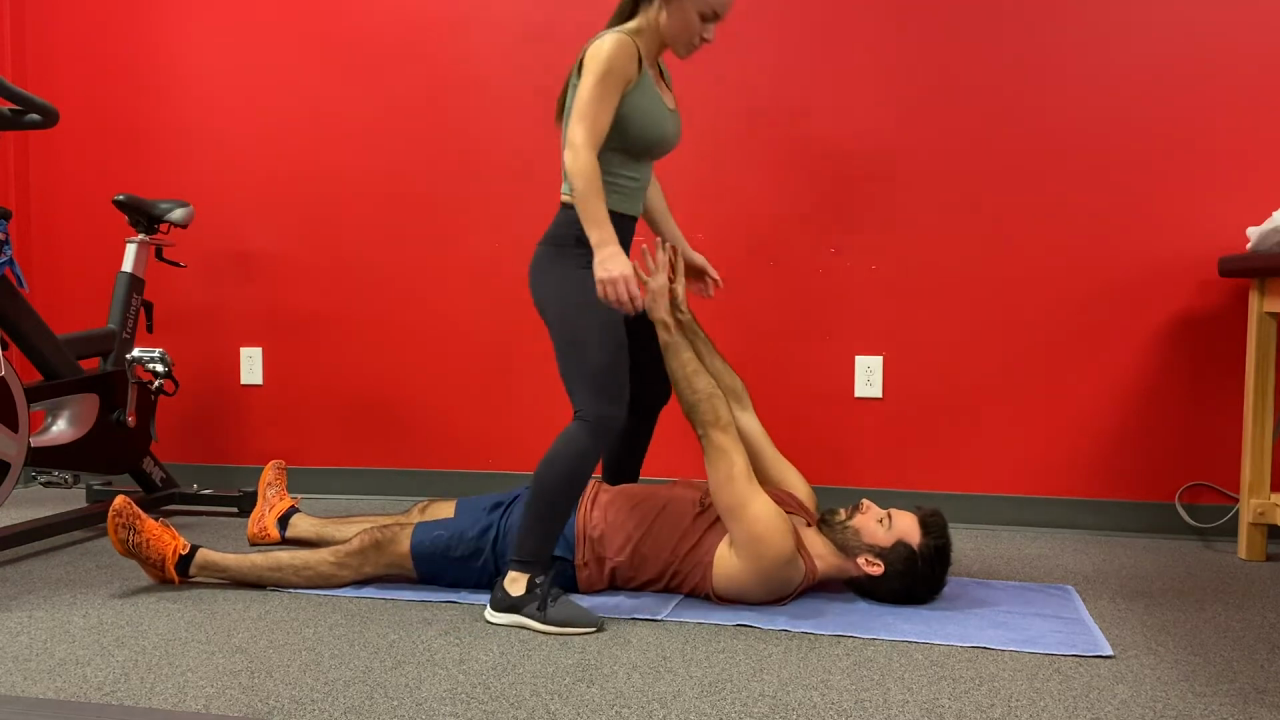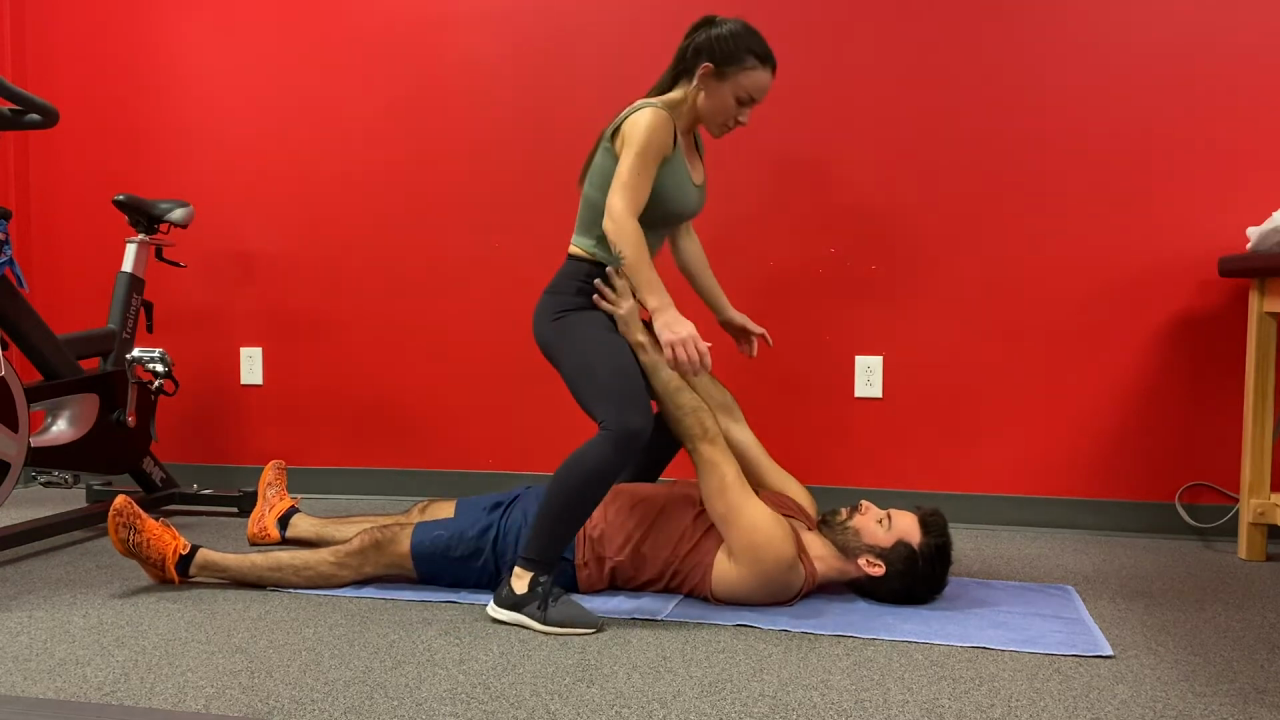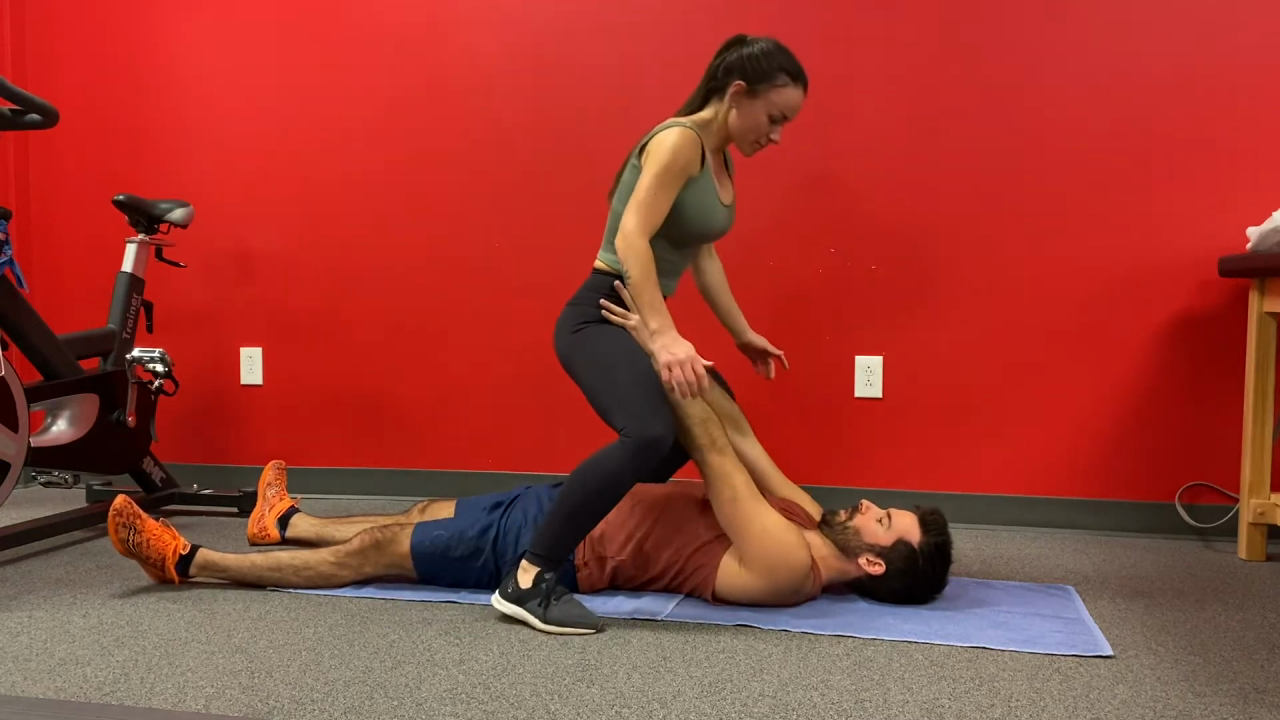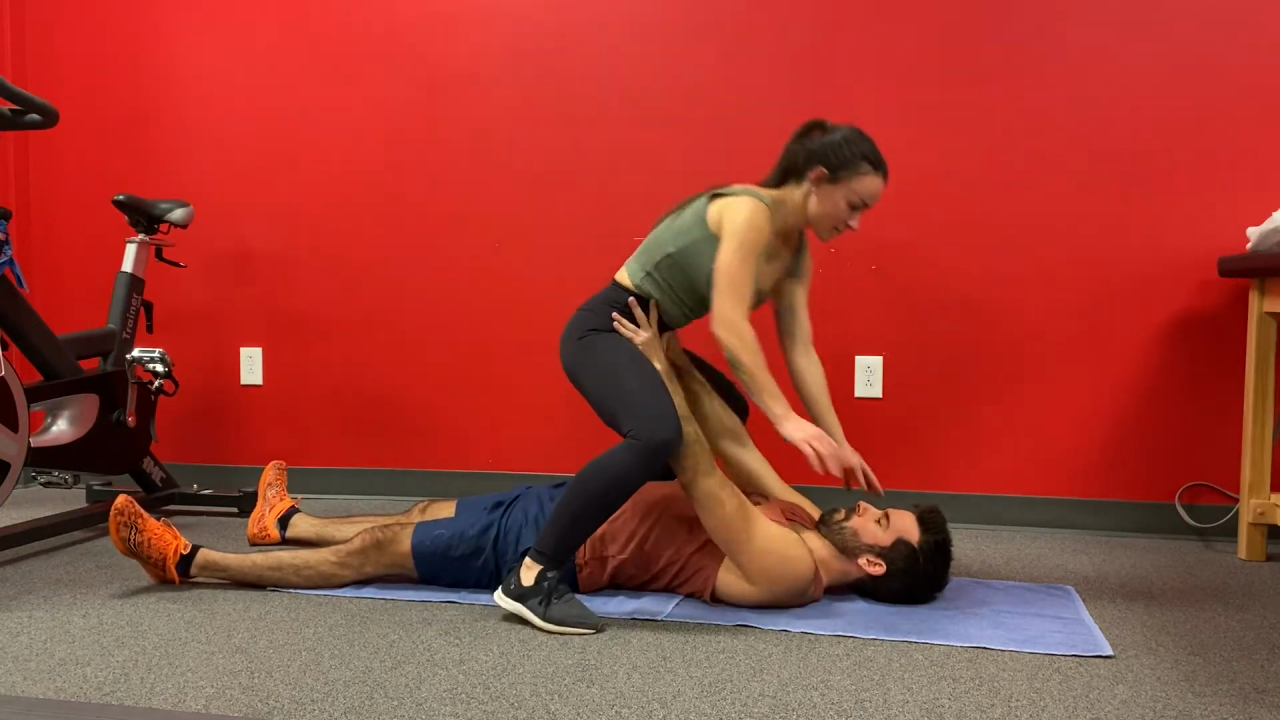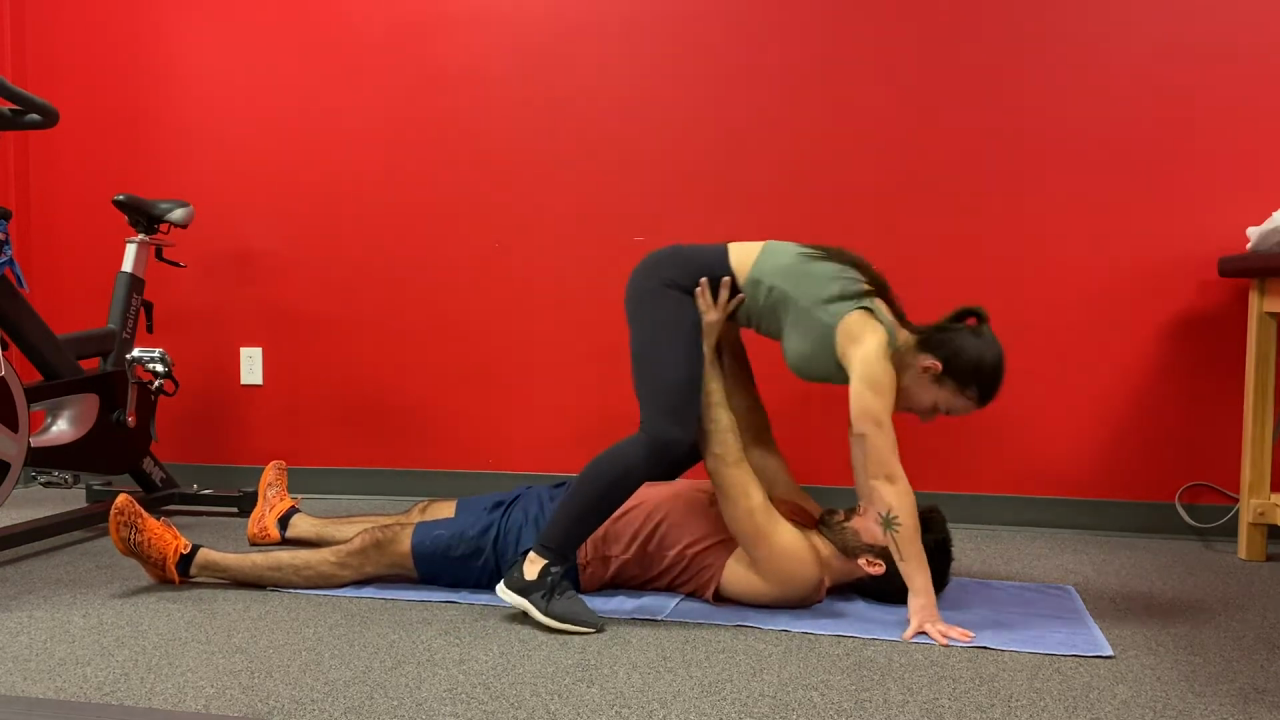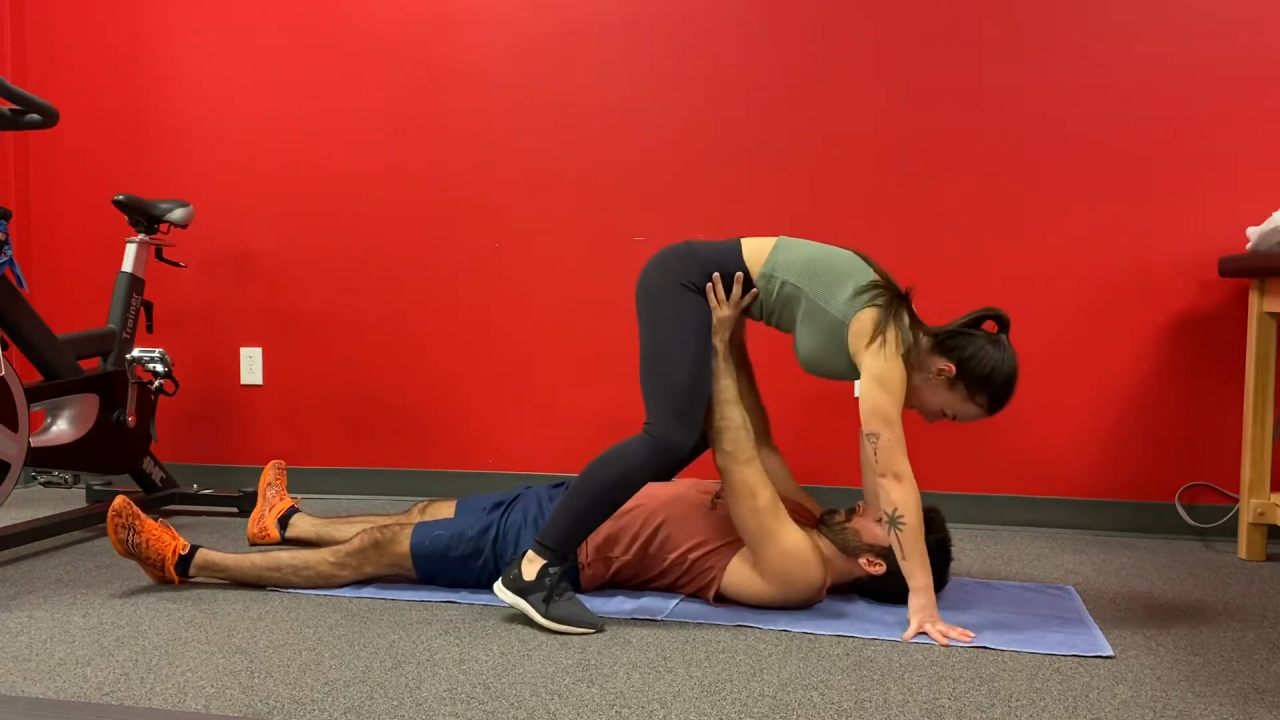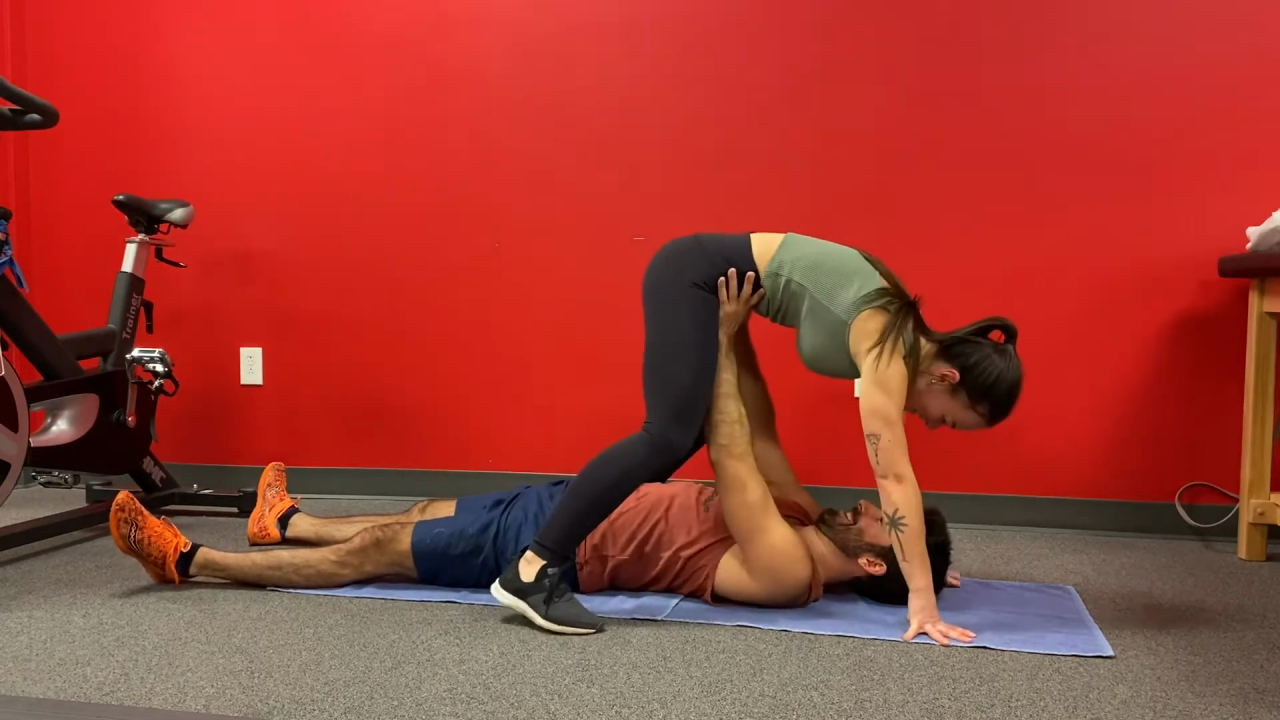
dt=0.4s
person 1, frame 1
left shoulder: (775, 560)
right shoulder: (800, 512)
left elbow: (716, 430)
right elbow: (740, 414)
left wrist: (662, 323)
right wrist: (681, 318)
left hip: (563, 547)
right hip: (581, 505)
left knee: (377, 554)
right knee: (420, 517)
left ankle: (189, 561)
right ankle: (284, 522)
person 1, frame 2
left shoulder: (774, 562)
right shoulder: (799, 515)
left elbow: (704, 442)
right elbow: (728, 425)
left wrist: (638, 341)
right wrist: (658, 329)
left hip: (562, 546)
left knee: (377, 552)
right knee: (423, 513)
left ankle: (189, 560)
right ankle: (284, 521)
person 1, frame 3
left shoulder: (791, 567)
right shoulder: (805, 520)
left elbow: (716, 456)
right elbow: (733, 437)
left wrist: (659, 349)
left hip: (562, 548)
left knee: (379, 551)
right knee: (421, 515)
left ankle: (187, 561)
right ankle: (285, 522)
person 1, frame 4
left shoulder: (789, 570)
right shoulder: (803, 522)
left elbow: (703, 484)
right elbow: (733, 450)
left wrist: (656, 369)
right wrist: (672, 354)
left hip: (562, 549)
left knee: (378, 553)
right knee: (422, 516)
left ankle: (188, 562)
right ankle: (285, 522)
person 1, frame 5
left shoulder: (796, 573)
right shoulder: (806, 523)
left elbow: (727, 473)
right elbow: (751, 453)
left wrist: (702, 354)
right wrist: (721, 345)
left knee: (378, 554)
right knee: (422, 515)
left ankle: (188, 559)
right ankle: (284, 522)
person 1, frame 6
left shoulder: (797, 573)
right shoulder: (805, 523)
left elbow: (738, 468)
right elbow: (752, 453)
left wrist: (717, 346)
right wrist: (732, 341)
right hip: (577, 503)
left knee: (378, 554)
right knee: (422, 515)
left ankle: (187, 560)
right ankle: (284, 523)
person 1, frame 7
left shoulder: (788, 570)
right shoulder: (801, 522)
left elbow: (731, 462)
right elbow: (752, 446)
left wrist: (720, 341)
right wrist: (738, 335)
left hip: (563, 547)
left knee: (378, 551)
right knee: (422, 514)
left ankle: (189, 558)
right ankle: (285, 522)
person 2, frame 1
left shoulder: (654, 71)
right shoulder: (617, 51)
right elbow: (578, 150)
left wrist: (682, 251)
right wrist: (608, 249)
left hip: (603, 253)
right hip: (573, 255)
left knee: (651, 385)
right knee: (601, 413)
right ankle: (516, 586)
person 2, frame 2
left shoulder: (688, 137)
right shoulder: (651, 121)
left elbow: (680, 234)
right elbow: (620, 220)
left wrist: (725, 312)
right wrist: (664, 313)
right hip: (577, 301)
right knee: (627, 426)
right ankle: (522, 586)
person 2, frame 3
left shoulder: (718, 156)
right shoulder: (680, 141)
left elbow: (702, 254)
right elbow: (631, 238)
left wrist: (743, 334)
right wrist: (665, 335)
left hip: (634, 320)
right hip: (599, 316)
right knee: (650, 434)
right ankle: (528, 580)
person 2, frame 4
left shoulder: (794, 247)
right shoulder: (753, 212)
left elbow: (801, 350)
right elbow: (729, 326)
left wrist: (838, 442)
right wrist: (783, 418)
right hip: (602, 329)
left knee: (726, 413)
right knee: (657, 438)
right ankle: (530, 577)
person 2, frame 5
left shoulder: (891, 343)
right shoulder: (872, 346)
left elbow: (869, 464)
right elbow: (887, 479)
right wrist: (922, 598)
right hip: (674, 282)
left knee: (705, 431)
right knee: (666, 436)
right ankle: (535, 571)
person 2, frame 6
left shoulder: (903, 339)
right shoulder: (884, 344)
left elbow: (876, 459)
right elbow: (893, 474)
right wrist: (922, 598)
left hip: (710, 286)
right hip: (687, 279)
left knee: (705, 426)
right knee: (671, 436)
left ankle: (600, 520)
right ankle: (533, 570)
person 2, frame 7
left shoulder: (910, 346)
right shoulder: (887, 345)
left elbow: (893, 465)
right elbow: (892, 477)
left wrist: (912, 557)
right wrist: (921, 599)
left hip: (719, 280)
right hip: (694, 272)
left knee: (709, 417)
right knee: (664, 432)
left ankle: (614, 515)
right ankle: (531, 573)
